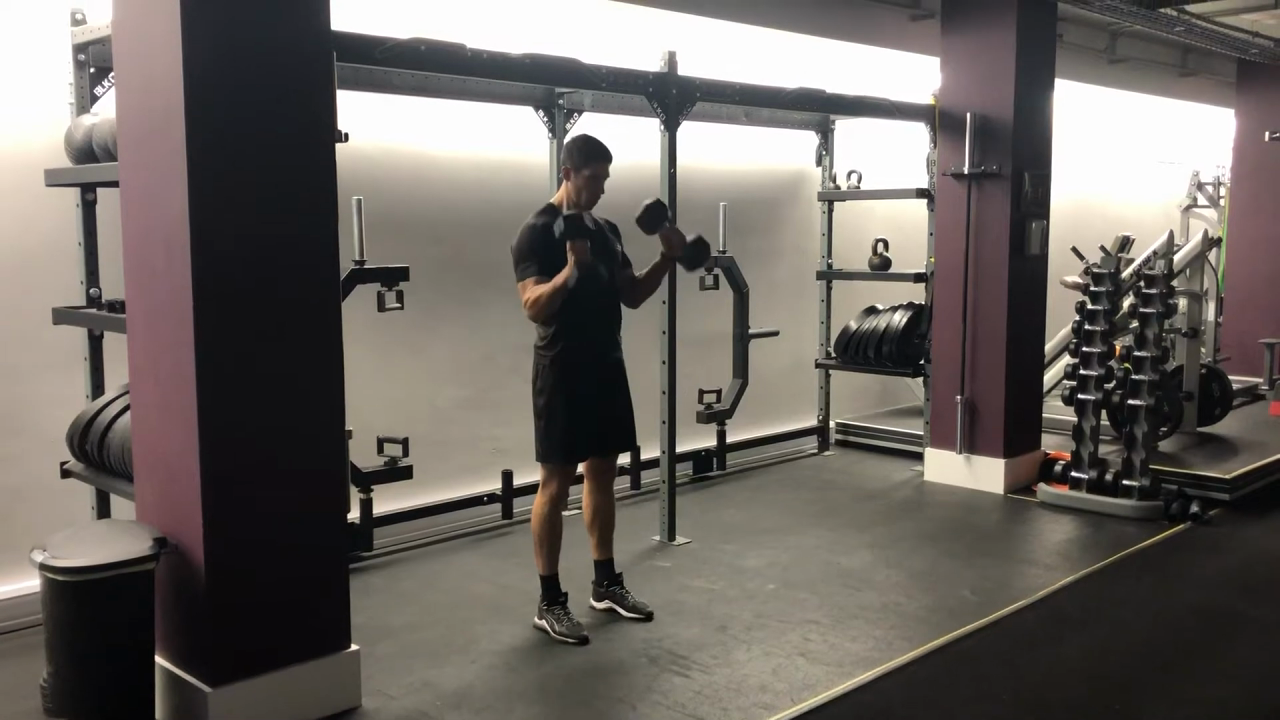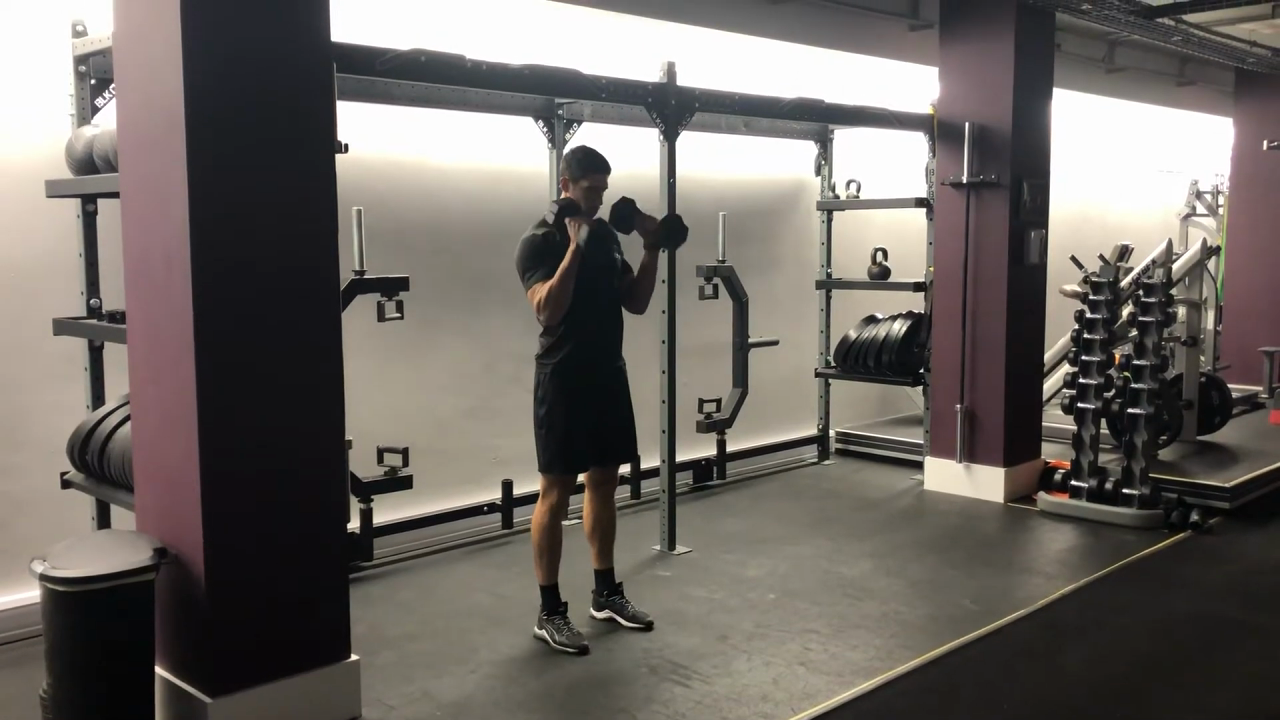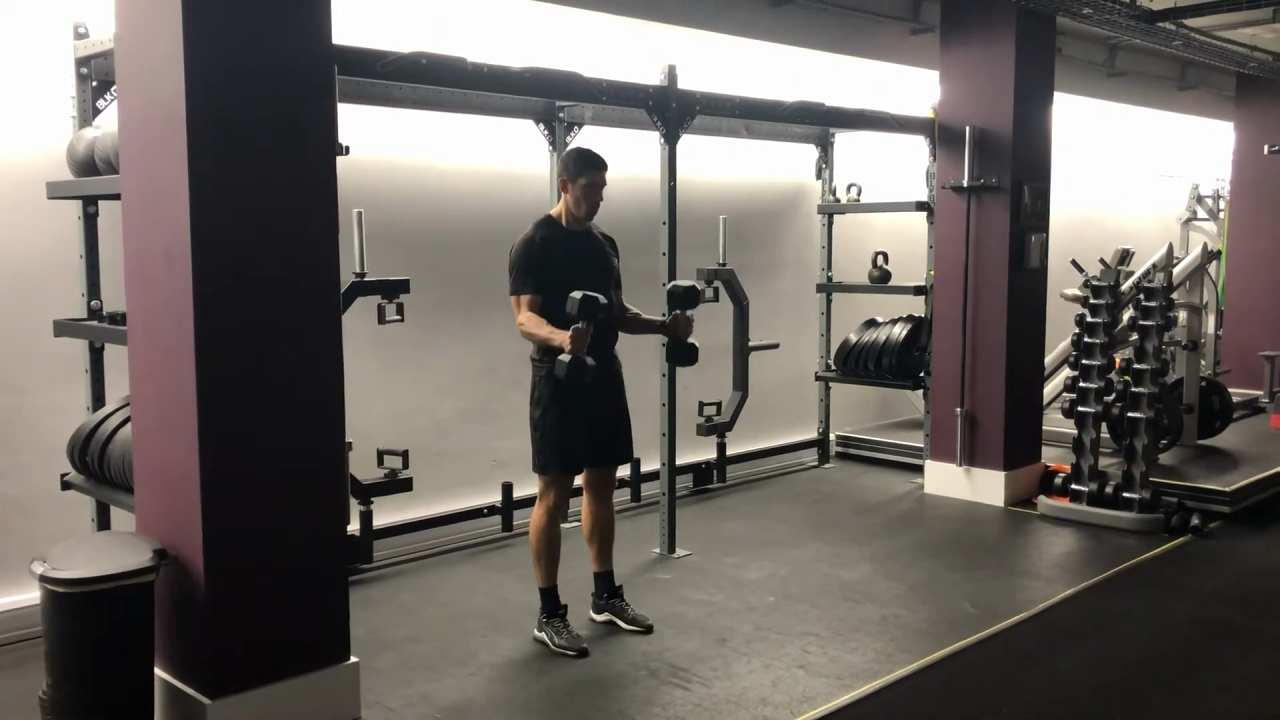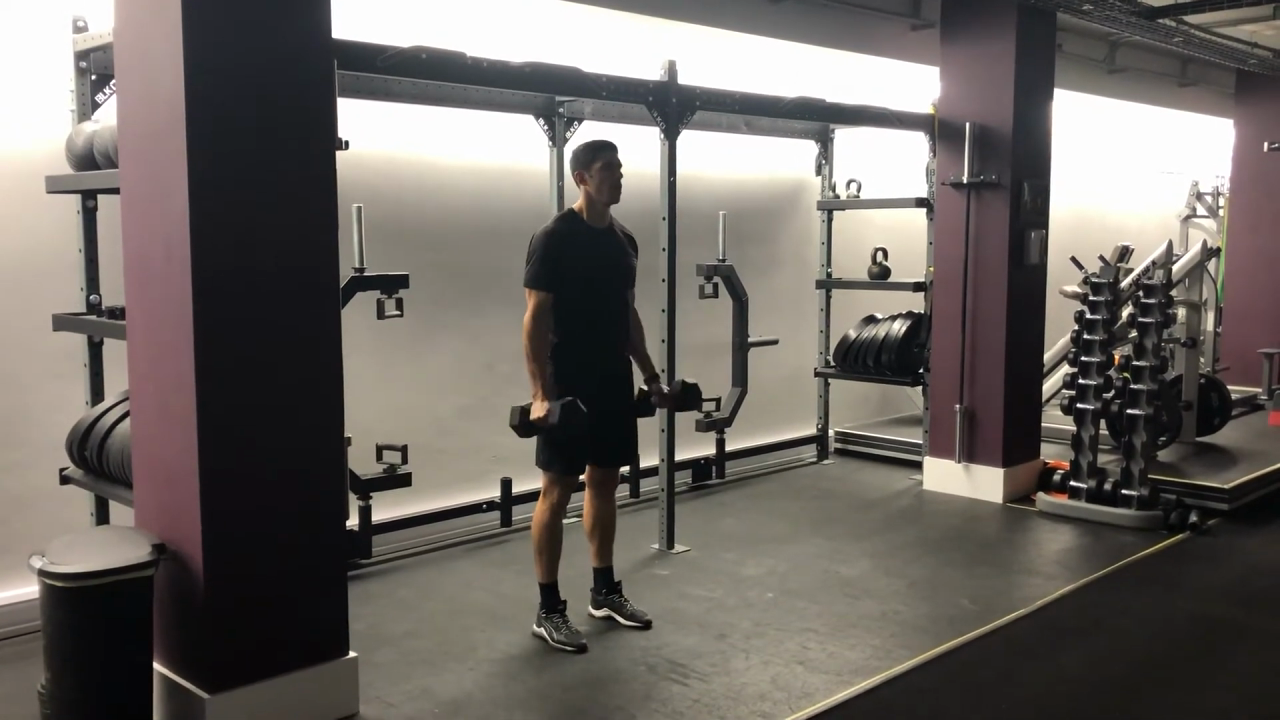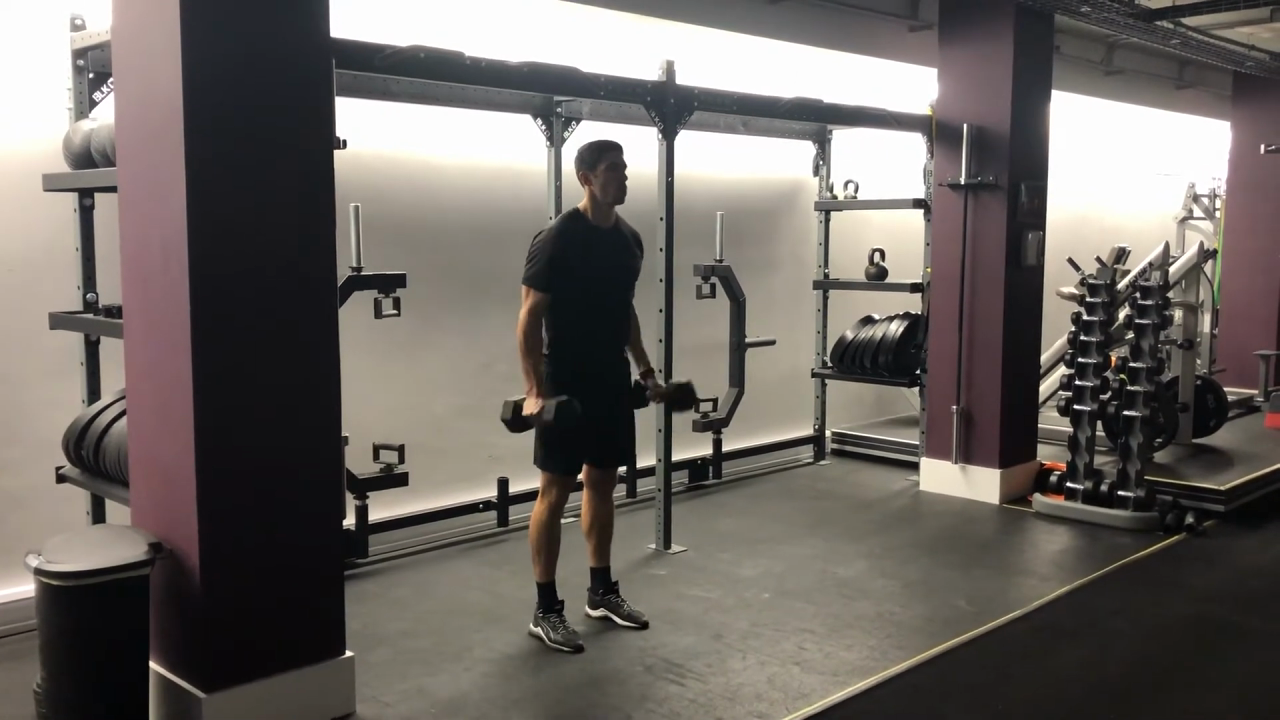
dt=1s
person 1, frame 1
left shoulder: (605, 229)
right shoulder: (538, 232)
left elbow: (630, 294)
right elbow: (534, 305)
left wrist: (665, 261)
right wrist: (570, 270)
left hip: (607, 365)
right hip: (563, 371)
left knee: (603, 474)
right knee: (556, 483)
left ankle: (606, 583)
right ankle: (550, 602)
person 1, frame 2
left shoulder: (607, 237)
right shoulder: (540, 241)
left elbow: (636, 303)
right elbow: (548, 310)
left wrist: (651, 250)
right wrist: (574, 249)
left hip: (609, 374)
right hip: (564, 379)
left knee: (604, 483)
right knee: (556, 493)
left ankle: (606, 592)
right ankle: (550, 612)
person 1, frame 3
left shoulder: (604, 243)
right shoulder: (535, 243)
right elbow: (525, 318)
left wrist: (663, 326)
right wrist: (560, 339)
left hip: (606, 377)
right hip: (560, 381)
left knee: (602, 486)
right knee: (554, 496)
left ankle: (606, 595)
right ankle: (549, 614)
person 1, frame 4
left shoulder: (624, 240)
right shoulder: (554, 238)
right elbow: (535, 318)
left wrist: (650, 376)
right wrist: (541, 393)
left hip: (615, 379)
right hip: (569, 384)
left knee: (604, 484)
right knee: (557, 491)
left ankle: (605, 591)
right ankle: (549, 610)
person 1, frame 5
left shoulder: (628, 239)
right shoulder: (557, 239)
right elbow: (530, 315)
left wrist: (646, 370)
right wrist: (534, 389)
left hip: (613, 379)
right hip: (567, 381)
left knee: (602, 483)
right knee: (555, 491)
left ankle: (602, 591)
right ankle: (546, 610)
